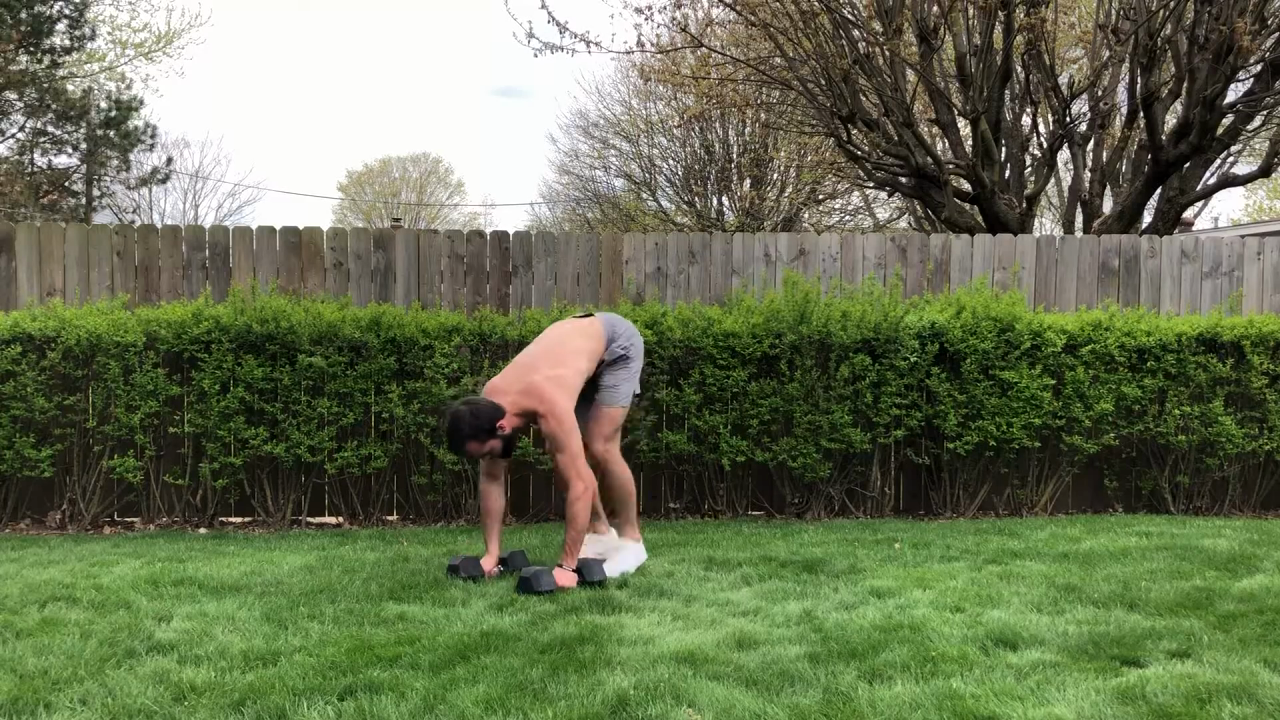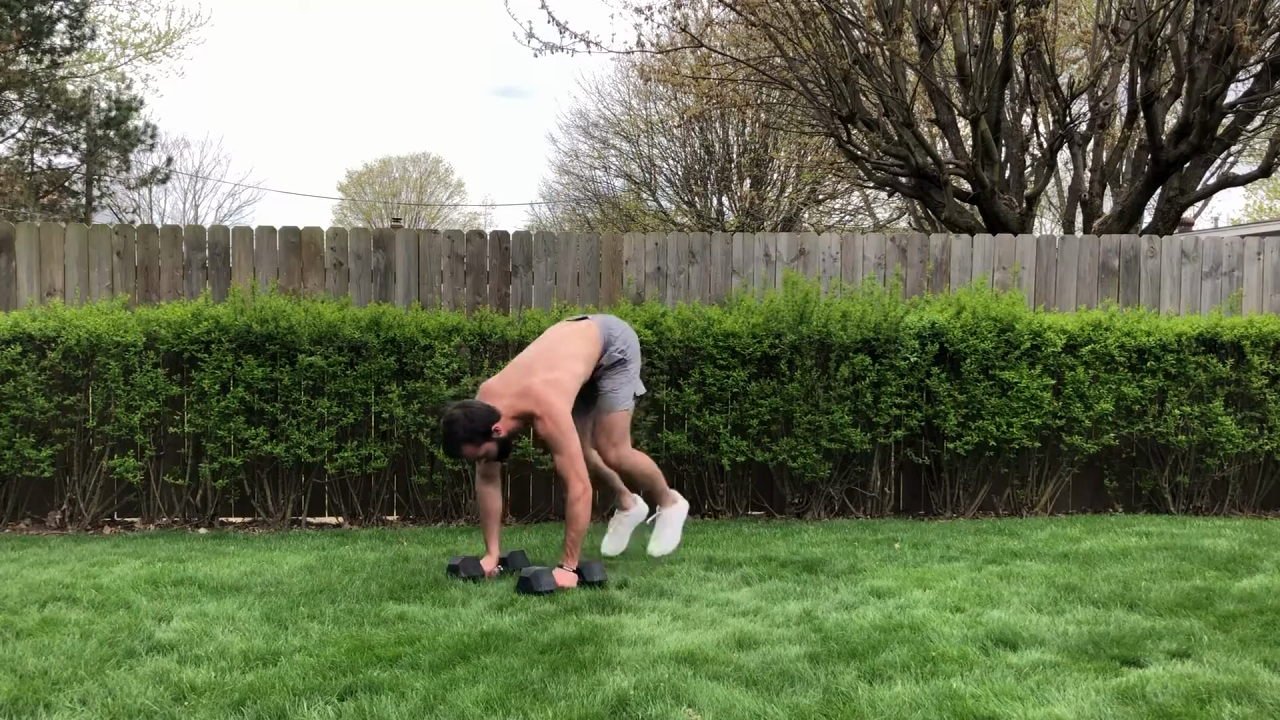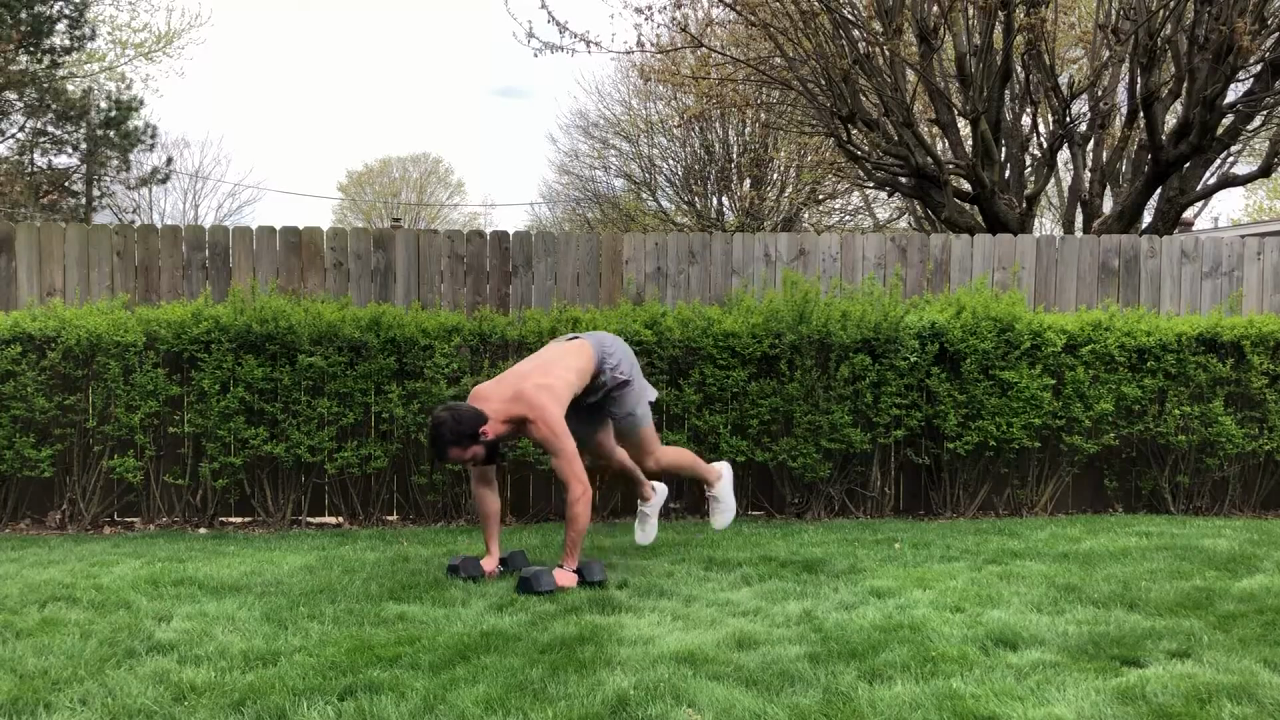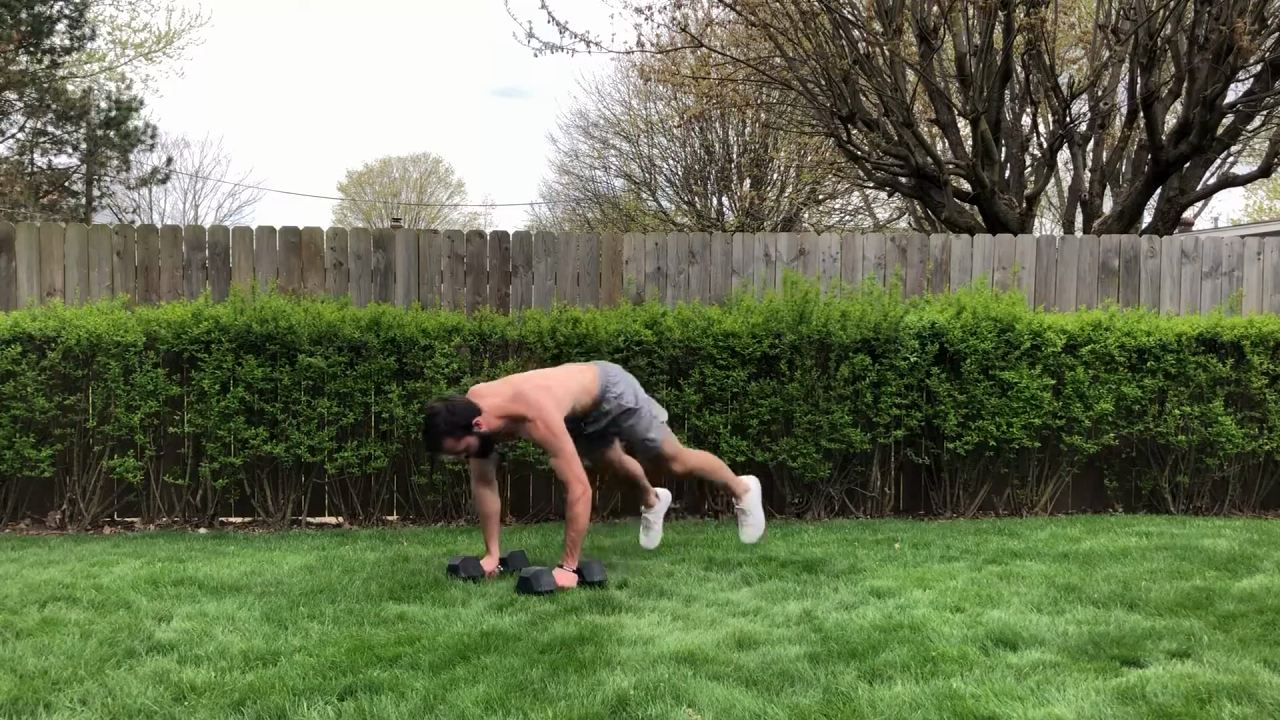
dt=0.1s
person 1, frame 1
left shoulder: (547, 410)
right shoulder: (487, 406)
left elbow: (580, 485)
right elbow: (491, 480)
left wrist: (566, 566)
right wrist: (491, 552)
left hip: (618, 341)
left knee: (601, 448)
right knee: (562, 453)
left ankle: (631, 539)
right ankle: (600, 532)
person 1, frame 2
left shoulder: (546, 413)
right shoulder: (485, 405)
left elbow: (579, 488)
right elbow: (486, 480)
left wrist: (567, 567)
right wrist: (492, 553)
left hip: (612, 342)
right hip: (578, 337)
left knee: (613, 453)
right knee: (575, 450)
left ankle: (670, 503)
right ankle: (628, 504)
person 1, frame 3
left shoulder: (537, 415)
right shoulder: (476, 409)
left elbow: (580, 490)
right elbow: (483, 482)
left wrist: (568, 567)
right wrist: (492, 551)
left hip: (608, 357)
left knee: (649, 458)
right knee: (598, 449)
left ankle: (715, 476)
right ankle: (648, 492)
person 1, frame 4
left shoulder: (536, 417)
right shoulder: (474, 404)
left elbow: (580, 491)
right elbow: (483, 483)
left wrist: (568, 567)
right wrist: (492, 553)
left hip: (611, 392)
right hip: (584, 407)
left knee: (674, 460)
right knee: (609, 461)
left ankle: (742, 489)
right ankle: (652, 499)
